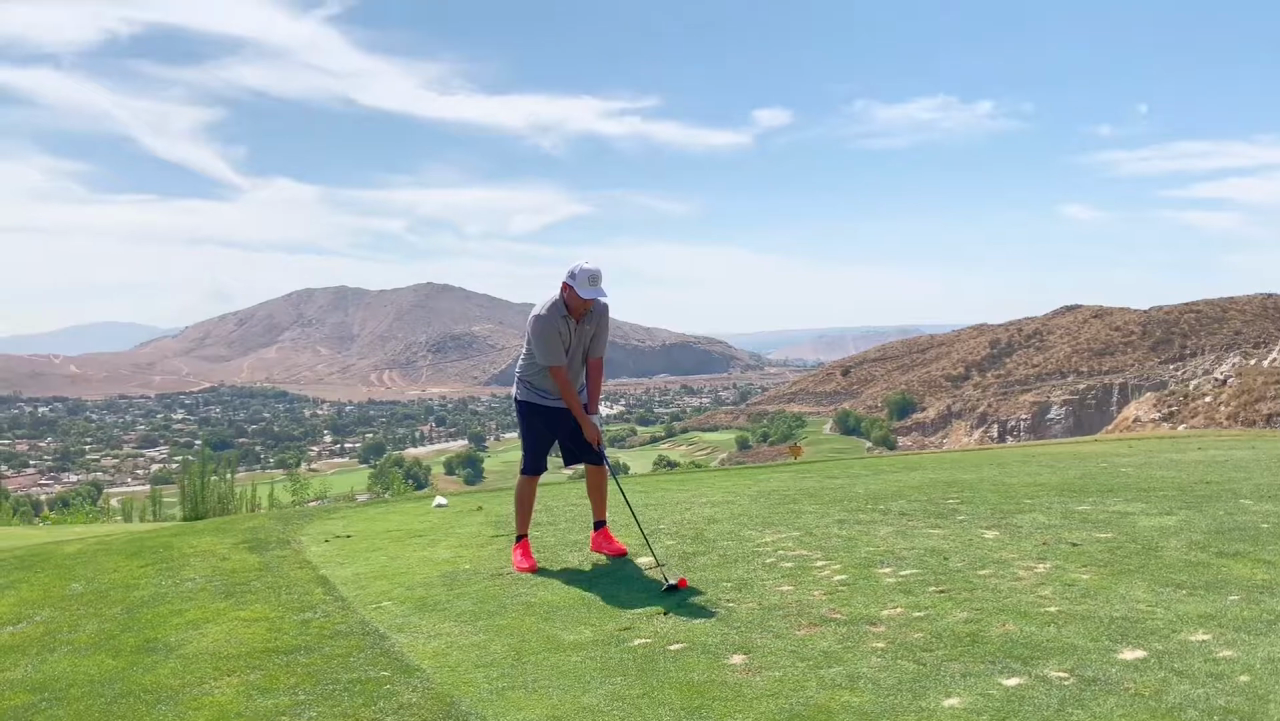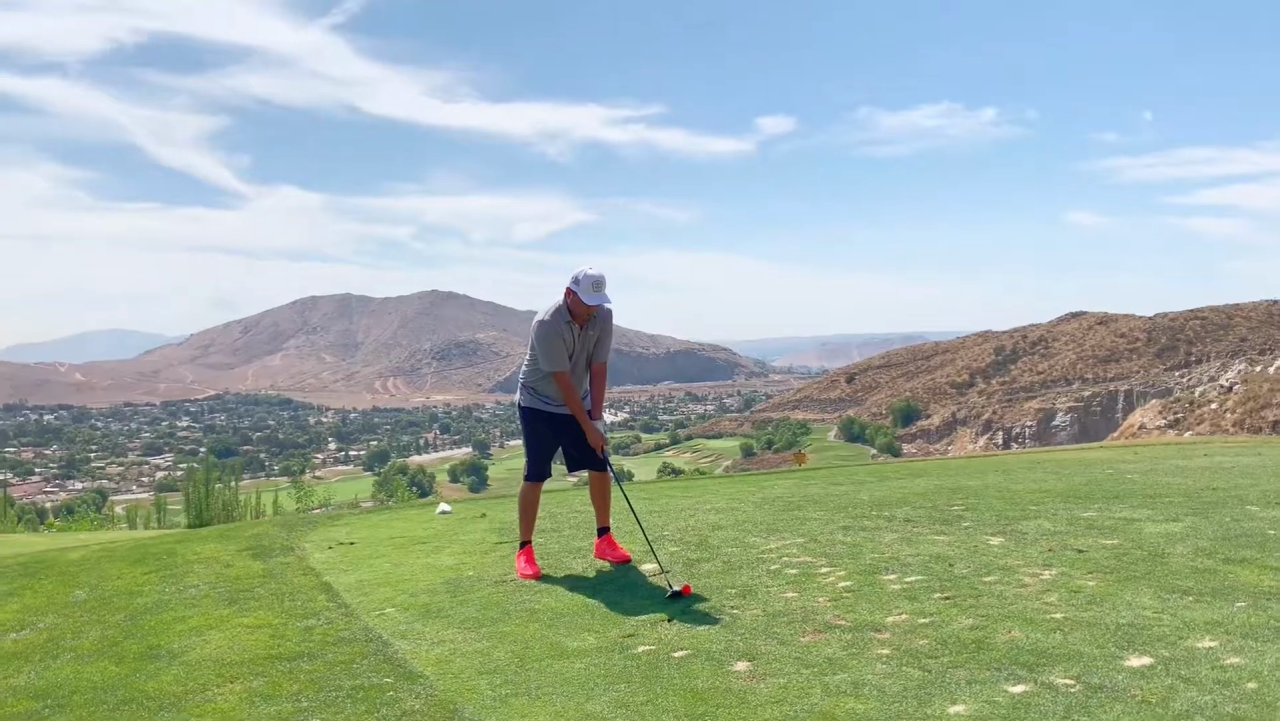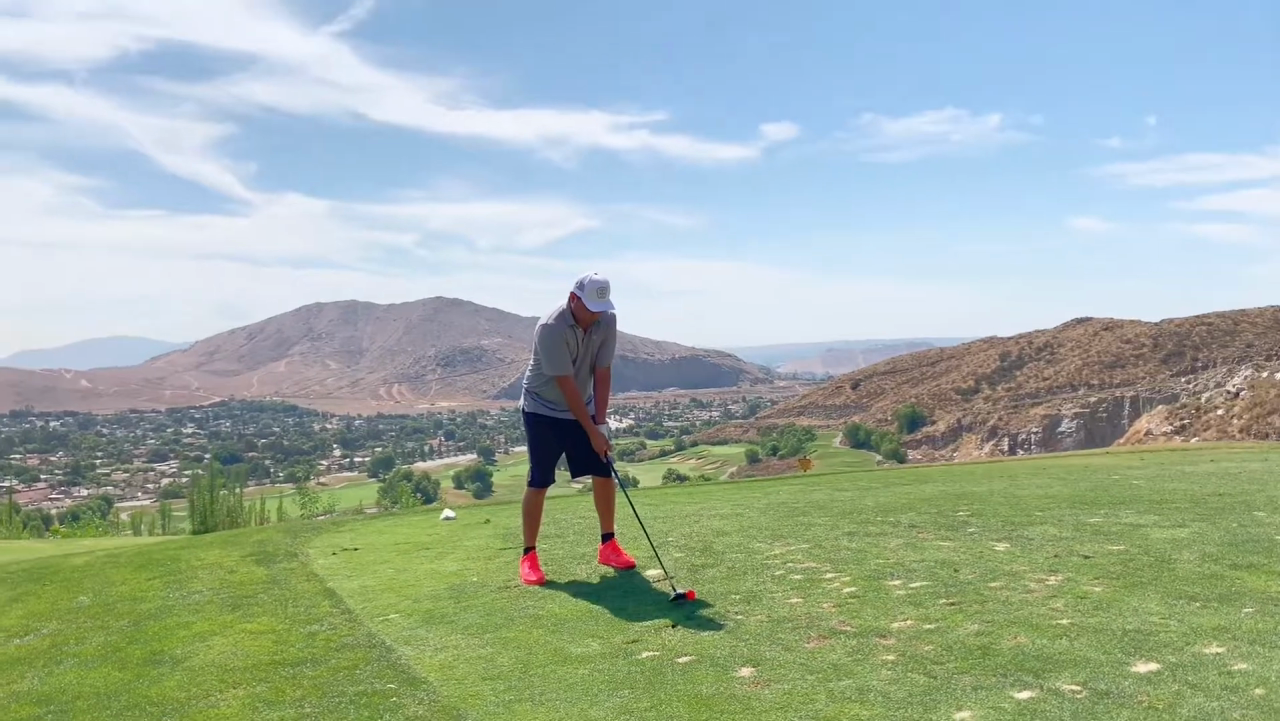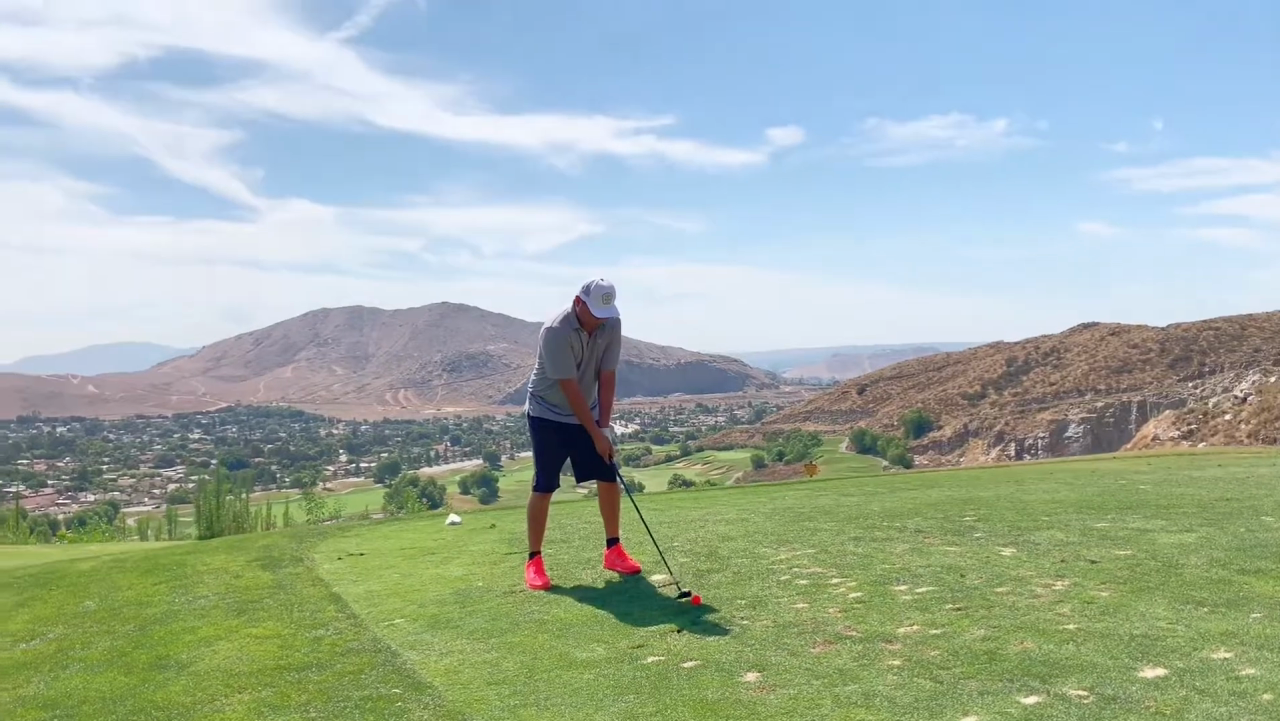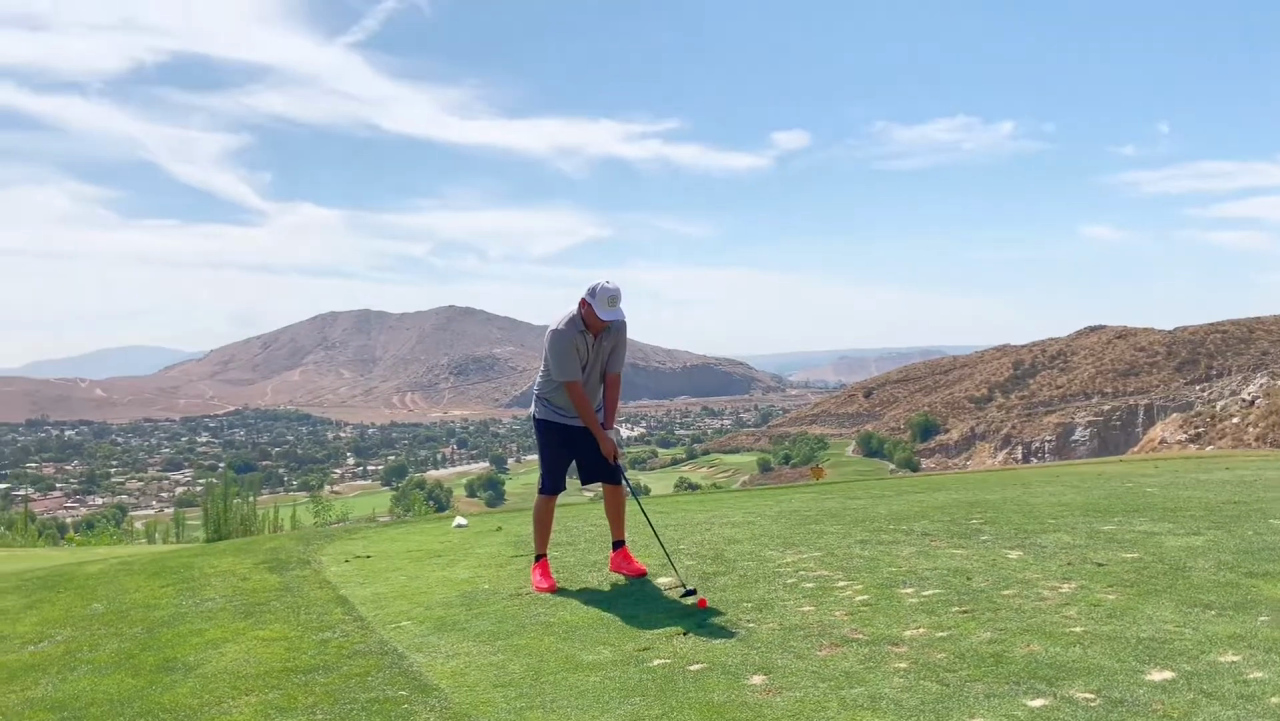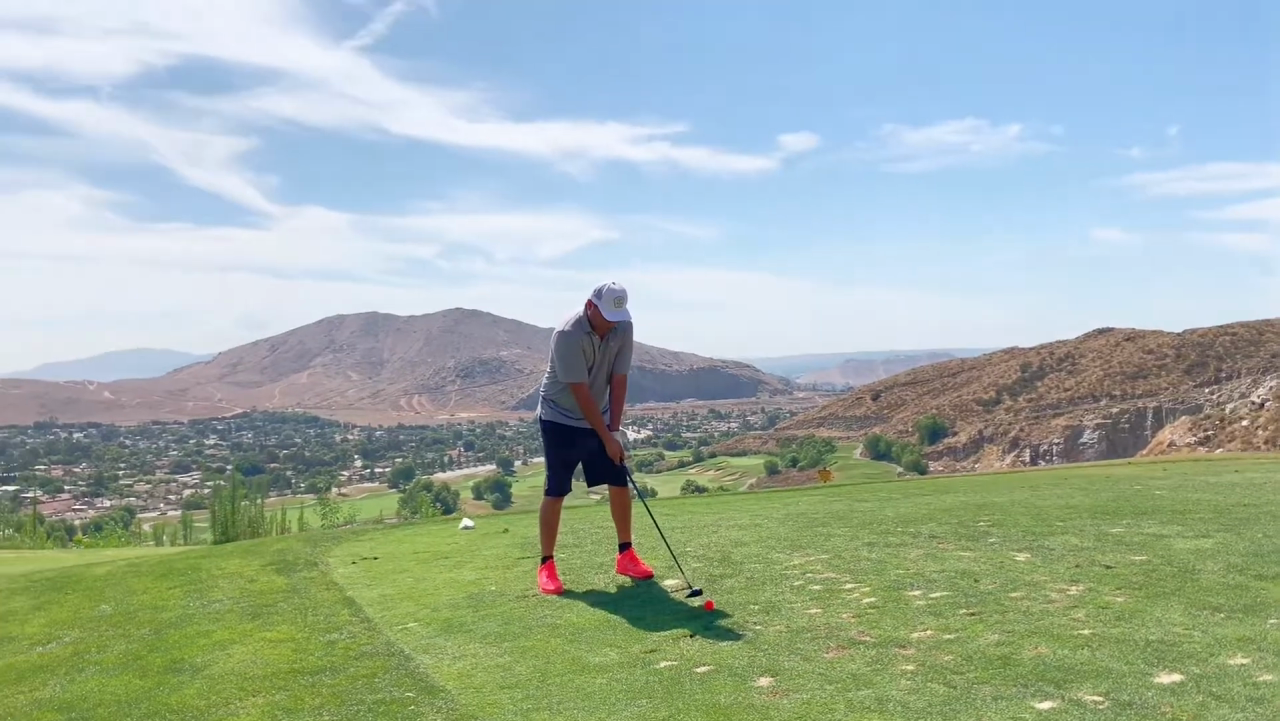
dt=0.1s
person 1, frame 1
left shoulder: (599, 311)
right shoulder: (543, 318)
left elbow: (595, 364)
right elbow: (559, 376)
left wrist: (593, 413)
right wrist: (584, 422)
left hip: (575, 397)
right hip: (536, 398)
left knee: (596, 461)
right knee: (532, 470)
left ankle: (600, 532)
right ankle: (521, 543)
person 1, frame 2
left shoulder: (603, 316)
right shoulder: (547, 324)
left elbow: (598, 369)
right elbow: (563, 382)
left wrist: (597, 418)
right wrist: (588, 427)
left hip: (578, 402)
right hip: (539, 405)
left knee: (600, 467)
right knee: (535, 476)
left ankle: (604, 538)
right ankle: (524, 550)
person 1, frame 3
left shoulder: (607, 321)
right shoulder: (550, 328)
left elbow: (602, 374)
right elbow: (566, 386)
left wrist: (600, 423)
right wrist: (591, 432)
left hip: (582, 409)
right hip: (543, 411)
left knee: (604, 473)
right knee: (539, 482)
left ankle: (608, 545)
right ankle: (529, 556)
person 1, frame 4
left shoulder: (611, 325)
right shoulder: (555, 331)
left elbow: (607, 377)
right elbow: (570, 389)
left wrist: (604, 427)
right wrist: (595, 435)
left hip: (587, 413)
right hip: (548, 415)
left knee: (608, 478)
right knee: (544, 487)
left ankle: (613, 549)
right ankle: (534, 561)
person 1, frame 5
left shoulder: (617, 327)
right shoulder: (561, 333)
left elbow: (612, 379)
right elbow: (575, 391)
left wrist: (609, 428)
right wrist: (600, 436)
left hip: (593, 415)
right hip: (554, 417)
left knee: (614, 480)
right knee: (550, 489)
left ankle: (619, 552)
right ankle: (540, 563)
person 1, frame 6
left shoulder: (623, 328)
right shoulder: (567, 335)
left elbow: (618, 381)
right elbow: (581, 393)
left wrist: (615, 430)
right wrist: (606, 437)
left hip: (599, 417)
right hip: (560, 418)
left knee: (620, 482)
right knee: (556, 490)
left ankle: (625, 554)
right ankle: (546, 565)
